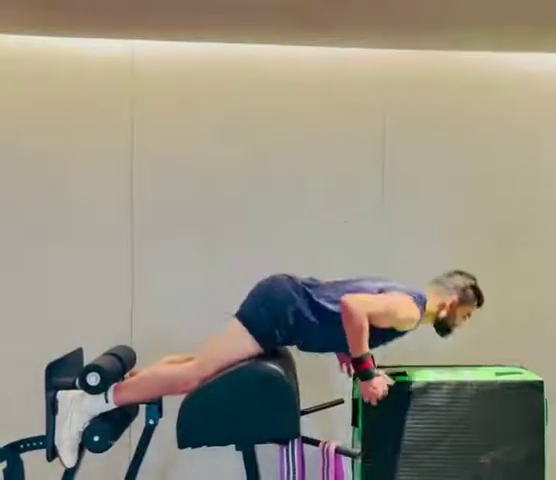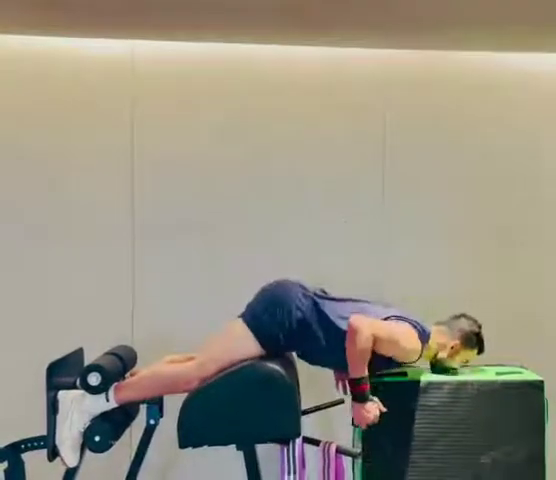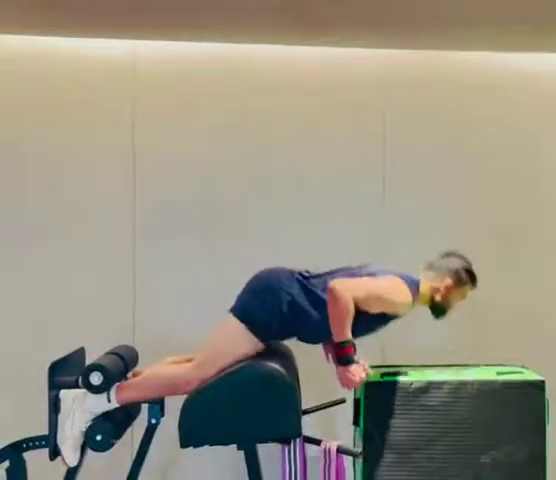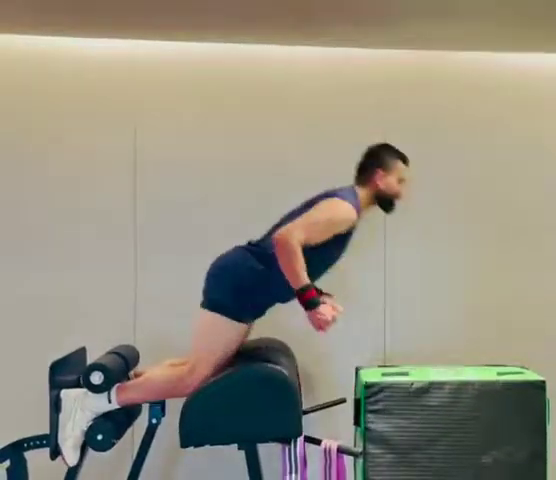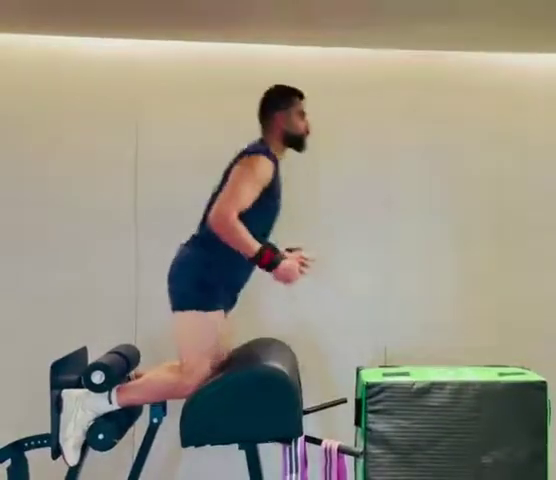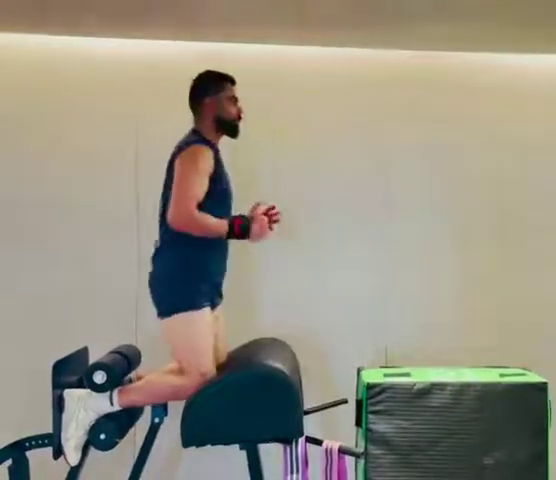
dt=0.3s
person 1, frame 1
left shoulder: (406, 300)
right shoulder: (412, 312)
right elbow: (354, 307)
left wrist: (343, 346)
right wrist: (366, 371)
left hip: (283, 297)
right hip: (278, 307)
left knee: (199, 364)
right knee: (195, 375)
left ankle: (103, 384)
right ankle: (90, 402)
person 1, frame 2
left shoulder: (407, 328)
right shoulder: (411, 343)
right elbow: (359, 328)
left wrist: (341, 364)
right wrist: (361, 395)
left hip: (290, 300)
right hip: (284, 312)
left knee: (200, 365)
right knee: (196, 374)
left ankle: (112, 380)
right ankle: (92, 402)
person 1, frame 3
left shoulder: (397, 281)
right shoulder: (403, 292)
right elbow: (340, 291)
left wrist: (334, 345)
right wrist: (345, 357)
left hip: (277, 294)
right hip: (274, 301)
left knee: (203, 363)
right knee: (201, 373)
left ankle: (123, 382)
right ankle: (97, 400)
person 1, frame 4
left shoulder: (343, 204)
right shoulder: (345, 209)
right elbow: (286, 239)
left wrist: (313, 295)
right wrist: (311, 301)
left hip: (241, 281)
right hip: (238, 283)
left knee: (200, 367)
right knee: (193, 378)
left ankle: (115, 379)
right ankle: (95, 403)
person 1, frame 5
left shoulder: (264, 161)
right shoulder: (261, 162)
right elbow: (221, 217)
left wrist: (276, 255)
right wrist: (271, 261)
left hip: (214, 280)
right hip: (201, 278)
left knee: (208, 368)
right knee: (198, 378)
left ankle: (122, 382)
right ankle: (96, 402)
person 1, frame 6
left shoulder: (205, 151)
right shoulder: (197, 151)
right elbow: (180, 216)
left wrist: (247, 222)
right wrist: (242, 229)
left hip: (198, 281)
right hip: (181, 281)
left knee: (214, 368)
right knee: (199, 380)
left ankle: (121, 385)
right ankle: (96, 403)
